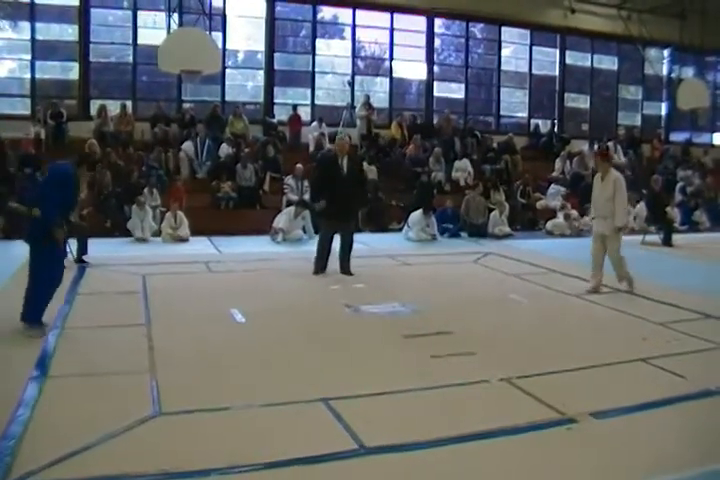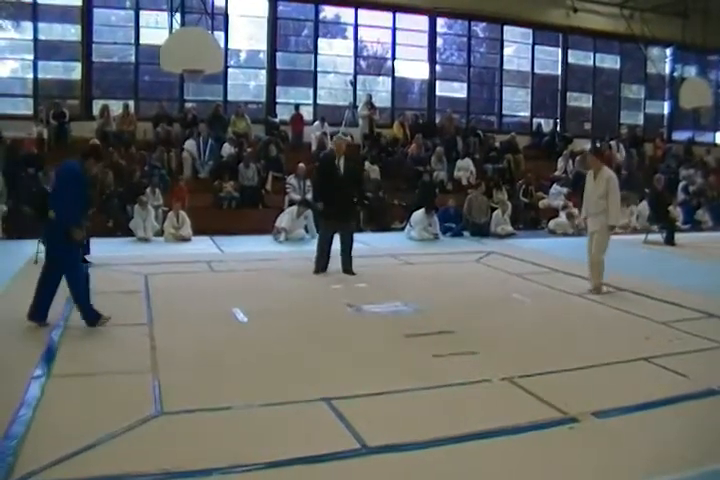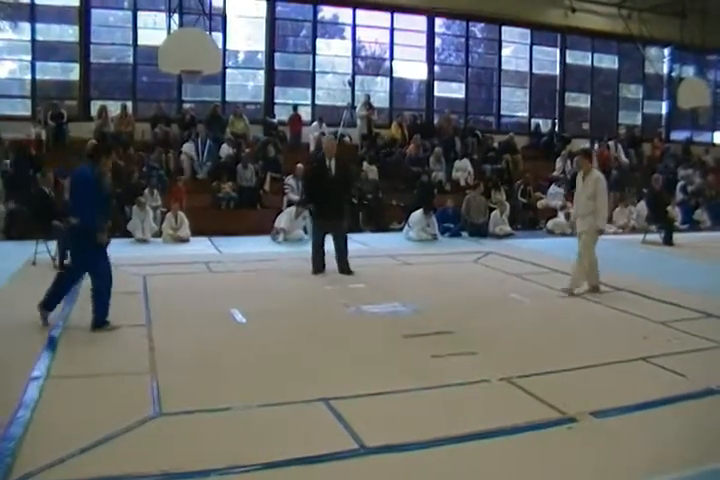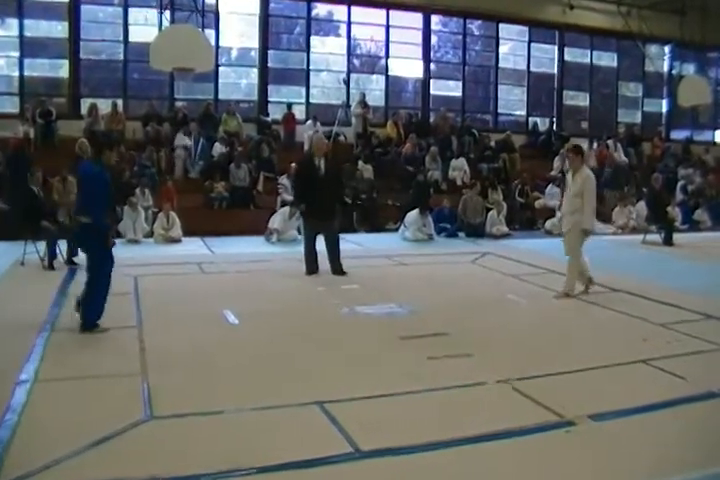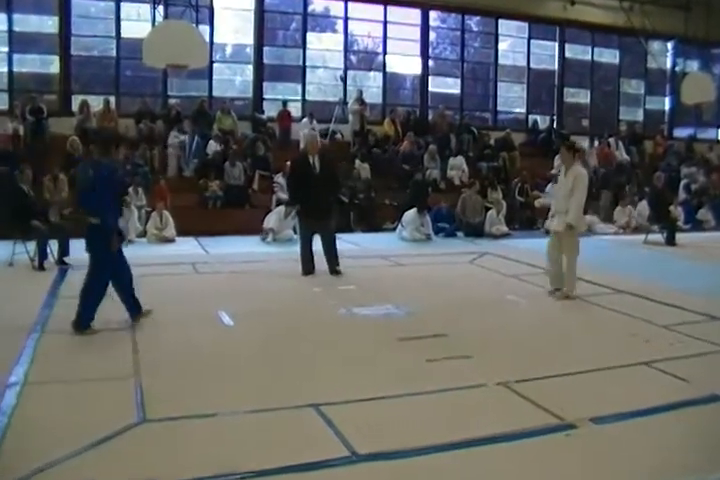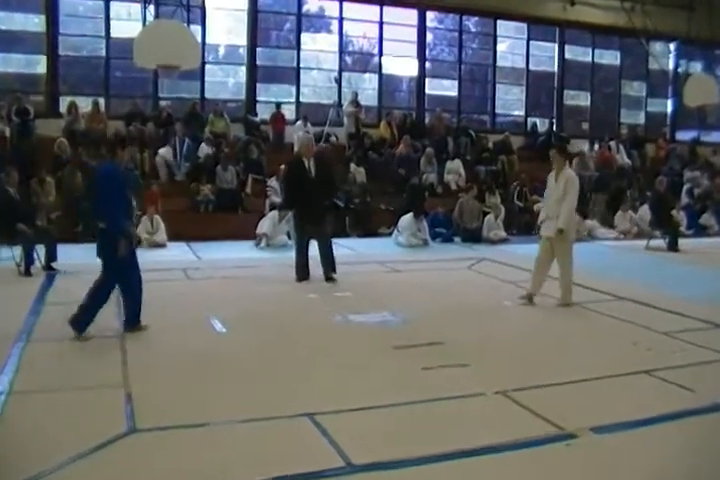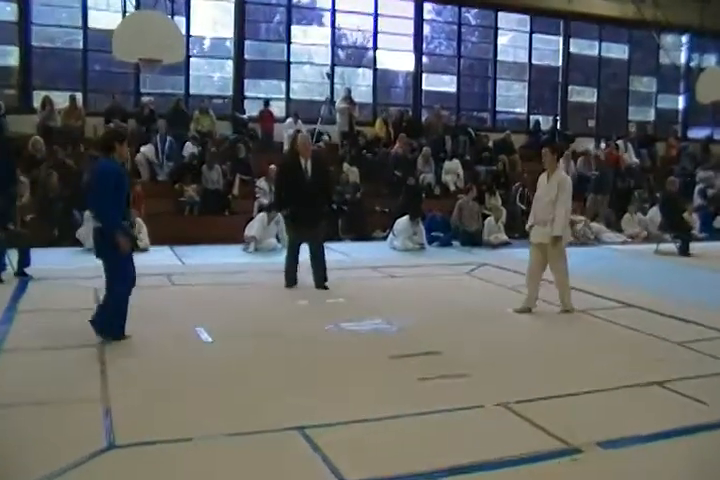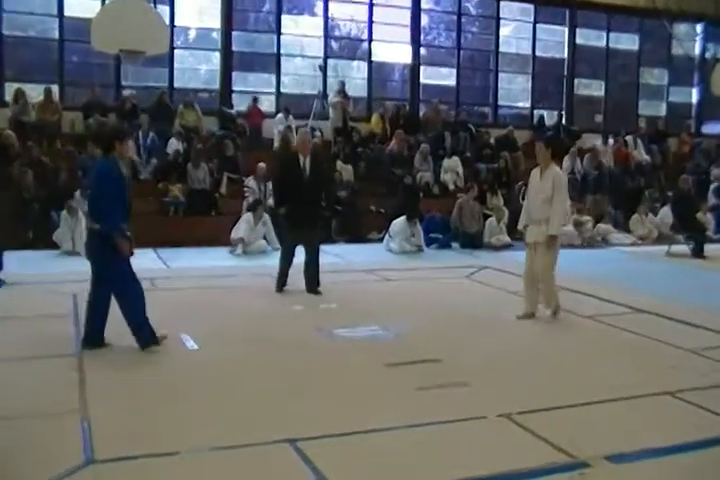
dt=0.2s
person 1, frame 1
left shoulder: (59, 170)
right shoulder: (66, 174)
right elbow: (49, 202)
left wrist: (57, 226)
right wrist: (55, 227)
left hip: (41, 225)
right hip: (46, 228)
left knee: (40, 273)
right knee: (51, 274)
left ankle: (31, 317)
right ankle: (32, 319)
person 1, frame 2
left shoulder: (70, 169)
right shoulder: (74, 172)
right elbow: (64, 202)
left wrist: (76, 226)
right wrist: (74, 228)
left hip: (57, 226)
right hip: (64, 229)
left knee: (52, 272)
right knee: (78, 273)
left ankle: (37, 313)
right ankle: (91, 317)
person 1, frame 3
left shoulder: (84, 173)
right shoulder: (90, 176)
right elbow: (87, 208)
right wrist: (100, 232)
left hip: (79, 230)
right hip: (88, 233)
left knee: (74, 271)
right knee: (102, 275)
left ankle: (47, 305)
right ankle: (100, 321)
person 1, frame 4
left shoulder: (85, 167)
right shoulder: (96, 172)
right elbow: (99, 206)
right wrist: (107, 232)
left hip: (87, 225)
right hip: (95, 229)
left knee: (99, 269)
right knee: (99, 274)
left ankle: (84, 303)
right ankle: (89, 322)
person 1, frame 5
left shoulder: (95, 167)
right shoulder: (106, 171)
right elbow: (106, 206)
right wrist: (112, 235)
left hip: (98, 227)
right hip: (103, 230)
left knee: (121, 271)
right knee: (98, 276)
left ankle: (134, 310)
right ankle: (81, 323)
person 1, frame 6
left shoulder: (108, 170)
right shoulder: (112, 173)
right elbow: (112, 208)
left wrist: (128, 231)
right wrist: (120, 237)
left hip: (116, 232)
right hip: (114, 234)
left knee: (131, 277)
right knee: (109, 281)
left ankle: (132, 321)
right ankle: (79, 322)
person 1, frame 7
left shoulder: (106, 167)
right shoulder: (108, 169)
right elbow: (106, 205)
left wrist: (122, 230)
right wrist: (118, 233)
left hip: (110, 230)
right hip: (110, 233)
left knee: (119, 278)
right knee: (123, 279)
left ankle: (113, 330)
right ankle: (105, 326)
person 1, frame 8
left shoulder: (106, 167)
right shoulder: (108, 170)
right elbow: (106, 207)
left wrist: (119, 234)
right wrist: (118, 237)
left hip: (99, 235)
right hip: (108, 238)
left knee: (102, 287)
right knee: (128, 287)
left ankle: (93, 338)
right ankle: (147, 338)
person 2, frame 1
left shoulder: (617, 178)
right shoulder: (597, 177)
left elbow: (621, 201)
left wrist: (619, 223)
right wrist: (593, 217)
left hip: (612, 222)
right hip: (599, 222)
left knee: (614, 254)
right knee: (596, 255)
left ankle: (626, 277)
right ankle: (595, 284)
person 2, frame 2
left shoulder: (609, 176)
right shoulder: (589, 174)
left elbow: (614, 200)
left wrist: (613, 222)
right wrist: (584, 215)
left hip: (604, 220)
right hip: (592, 219)
left knee: (597, 253)
right knee: (591, 254)
left ankle: (597, 283)
right ankle: (596, 284)
person 2, frame 3
left shoulder: (598, 178)
right shoulder: (580, 176)
left elbow: (602, 203)
left wrist: (600, 225)
right wrist: (574, 217)
left hip: (591, 222)
right hip: (581, 221)
left knee: (583, 254)
right knee: (589, 254)
left ankle: (572, 287)
right ankle: (594, 284)
person 2, frame 4
left shoulder: (587, 176)
right shoulder: (570, 173)
left elbow: (589, 202)
left wrist: (587, 225)
right wrist: (562, 216)
left hip: (579, 221)
right hip: (568, 219)
left knee: (573, 255)
right knee: (573, 253)
left ankle: (568, 289)
right ankle: (587, 279)
person 2, frame 5
left shoulder: (580, 173)
right shoulder: (563, 170)
left elbow: (578, 199)
left wrist: (571, 221)
right wrist: (552, 214)
left hip: (570, 221)
right hip: (558, 218)
left knee: (570, 256)
right knee: (552, 252)
left ankle: (569, 290)
right ankle: (556, 285)
person 2, frame 6
left shoulder: (571, 178)
right shoulder: (552, 176)
left elbow: (569, 204)
left wrist: (561, 226)
right wrist: (542, 220)
left hip: (562, 227)
right hip: (549, 224)
left knee: (565, 264)
right knee: (541, 260)
left ankle: (566, 298)
right ankle: (531, 293)
person 2, frame 7
left shoulder: (563, 179)
right shoulder: (542, 177)
left elbow: (563, 208)
left wrist: (557, 233)
right wrist: (531, 225)
left hip: (554, 231)
right hip: (539, 230)
left knee: (559, 269)
right knee: (533, 269)
left ankle: (567, 304)
right ankle: (529, 304)
person 2, frame 8
left shoulder: (558, 175)
right shoulder: (534, 173)
left elbow: (560, 206)
left wrist: (553, 232)
right wrist: (524, 225)
left hip: (547, 230)
right hip: (533, 228)
left knee: (543, 270)
right knee: (529, 272)
left ankle: (553, 304)
right ankle: (530, 309)
person 3, frame 1
left shoulder: (355, 164)
right shoulder: (326, 162)
left elbow: (361, 184)
right elbow: (318, 181)
left wrist: (360, 200)
right wrist: (318, 199)
left hip: (348, 206)
right hip: (330, 206)
left knee: (347, 240)
right knee: (325, 238)
left ankle: (345, 267)
right ankle: (320, 266)
person 3, frame 2
left shoulder: (352, 163)
right shoulder: (325, 162)
left elbow: (358, 183)
right elbow: (318, 182)
left wrist: (356, 197)
right wrist: (319, 200)
left hip: (347, 206)
right hip: (328, 205)
left knee: (347, 239)
right knee: (324, 238)
left ankle: (347, 266)
right ankle: (320, 265)
person 3, frame 3
left shoulder: (342, 164)
right shoulder: (315, 164)
left elbow: (348, 183)
right elbow: (308, 184)
left wrist: (346, 199)
right wrist: (309, 202)
left hip: (337, 207)
right hip: (319, 206)
left knee: (341, 238)
right knee: (317, 239)
left ankle: (344, 266)
right ankle: (318, 266)
person 3, frame 4
left shoulder: (332, 163)
right shoulder: (304, 163)
left elbow: (339, 184)
right elbow: (298, 184)
left wrist: (338, 201)
right wrist: (300, 202)
left hip: (329, 207)
right hip: (310, 207)
left knee: (332, 238)
right knee: (309, 240)
left ankle: (336, 267)
right ankle: (311, 267)
person 3, frame 5
left shoulder: (326, 160)
right shoulder: (298, 162)
left elbow: (335, 180)
right elbow: (291, 183)
left wrist: (333, 197)
right wrist: (295, 202)
left hip: (324, 205)
right hip: (305, 206)
left knee: (329, 237)
right knee: (305, 239)
left ankle: (333, 266)
right ankle: (307, 267)
person 3, frame 6
left shoulder: (322, 162)
right shoulder: (293, 165)
left elbow: (331, 183)
right elbow: (287, 187)
left wrist: (328, 199)
right wrist: (291, 206)
left hip: (320, 209)
right hip: (301, 210)
left knee: (325, 242)
right knee: (301, 244)
left ankle: (329, 272)
right ankle: (302, 273)
person 3, frame 7
left shoulder: (320, 165)
right shoulder: (288, 165)
left elbow: (327, 186)
right elbow: (280, 187)
left wrist: (326, 204)
right wrist: (283, 206)
left hip: (315, 212)
right hip: (295, 212)
left knee: (317, 248)
right knee: (293, 248)
left ankle: (320, 280)
right ankle: (290, 279)
person 3, frame 8
left shoulder: (319, 163)
right shoulder: (287, 161)
left elbow: (327, 186)
right elbow: (278, 184)
left wrist: (327, 206)
right wrist: (280, 205)
left hip: (313, 213)
right hip: (292, 212)
left knee: (313, 251)
right knee: (287, 250)
left ankle: (312, 285)
right ankle: (281, 282)
